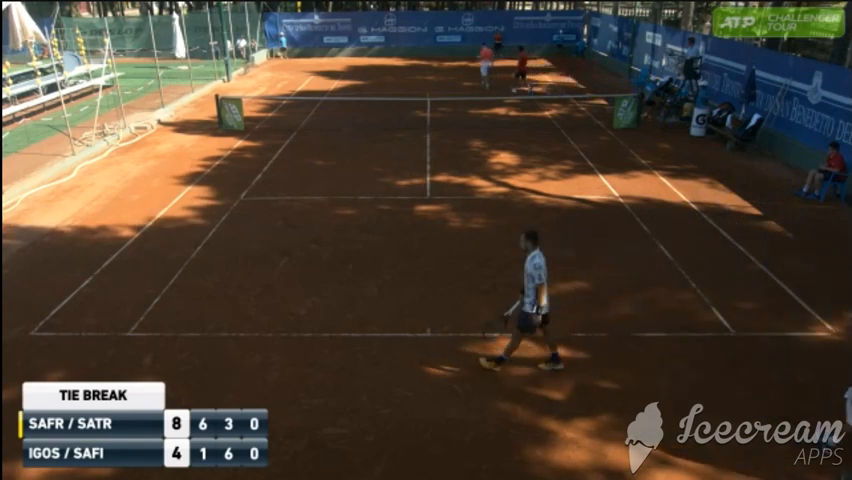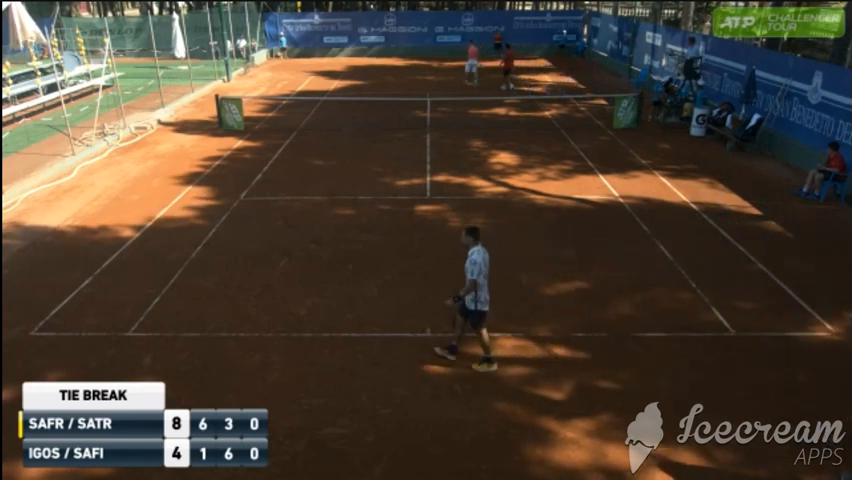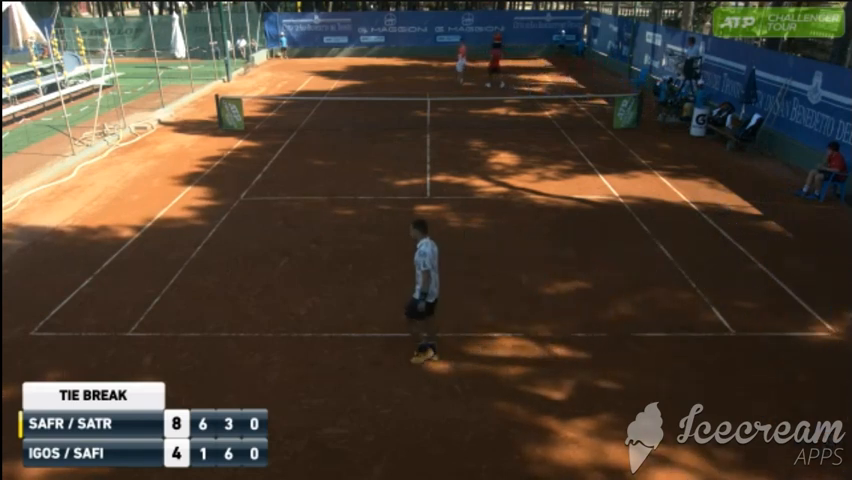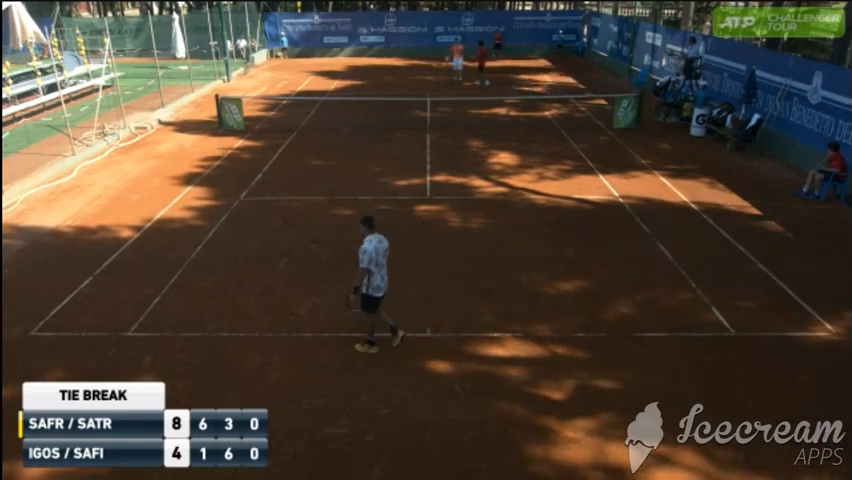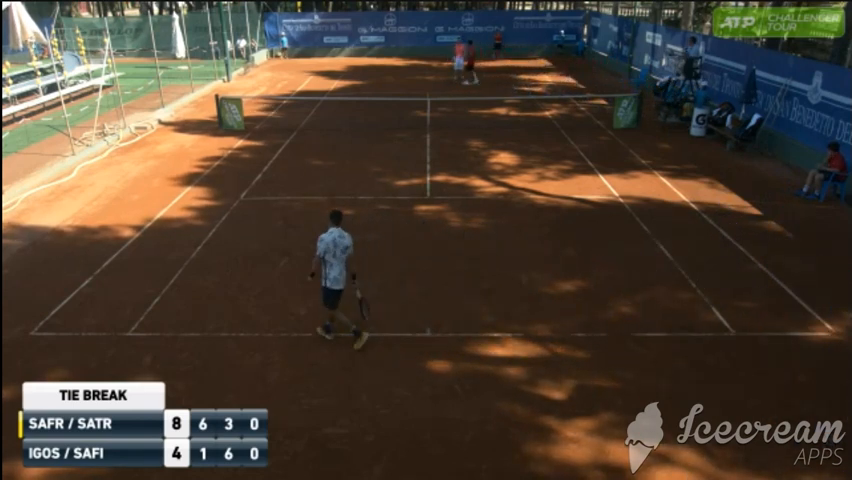
dt=0.5s
person 1, frame 1
left shoulder: (536, 263)
right shoulder: (534, 256)
left elbow: (541, 289)
left wrist: (538, 312)
right wrist: (523, 293)
left hip: (533, 307)
right hip: (531, 303)
left knee: (518, 334)
right knee: (544, 330)
left ankle: (499, 361)
right ankle: (555, 360)
person 1, frame 2
left shoulder: (474, 259)
right shoulder: (481, 251)
left elbow: (472, 285)
left wrist: (456, 299)
left hip: (476, 302)
right hip: (472, 299)
left knee: (480, 330)
right knee: (460, 322)
left ankle: (489, 361)
right ankle: (452, 350)
person 1, frame 3
left shoulder: (423, 250)
right shoulder: (431, 244)
left elbow: (426, 276)
left wrist: (422, 298)
left hip: (424, 294)
right hip: (433, 292)
left knee: (410, 320)
right knee: (428, 320)
left ankle: (424, 348)
right ankle: (430, 349)
person 1, frame 4
left shoulder: (366, 248)
right shoulder: (383, 240)
left elbow: (362, 271)
left wrist: (355, 290)
left hip: (372, 287)
right hip: (382, 283)
left knee: (369, 314)
right knee: (375, 310)
left ankle: (370, 344)
right ankle: (396, 330)
person 1, frame 5
left shoulder: (324, 238)
right shoulder: (347, 237)
left elbow: (317, 258)
right elbow: (349, 259)
left wrist: (312, 273)
right wrist: (353, 275)
left hip: (330, 280)
right hip: (340, 278)
left knee: (333, 310)
right knee: (332, 306)
left ankle: (358, 333)
right ankle: (327, 329)
